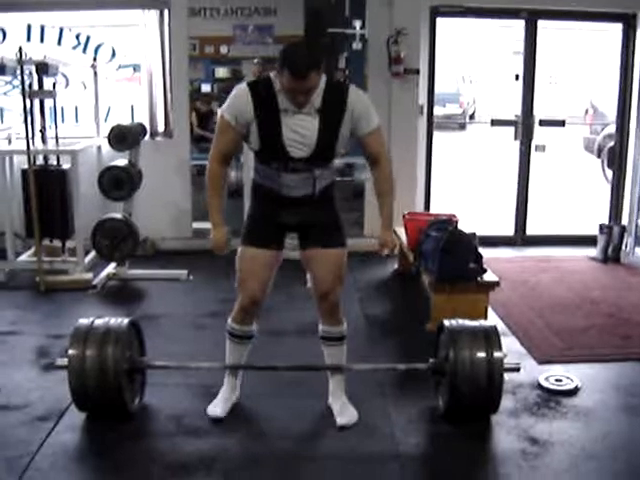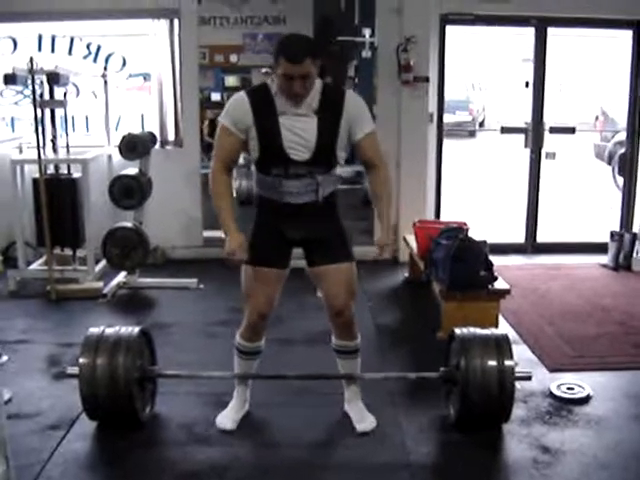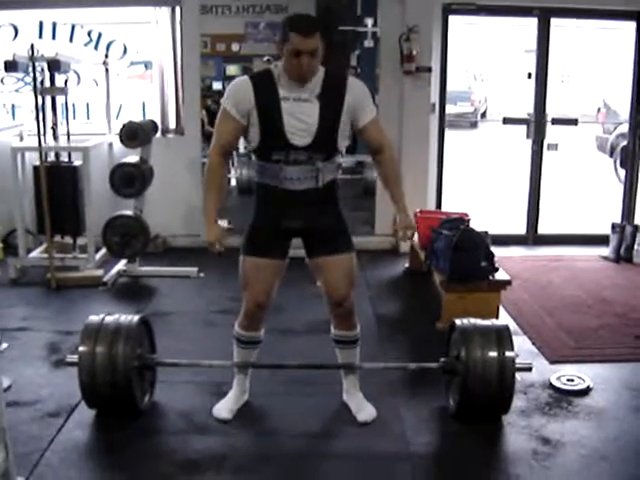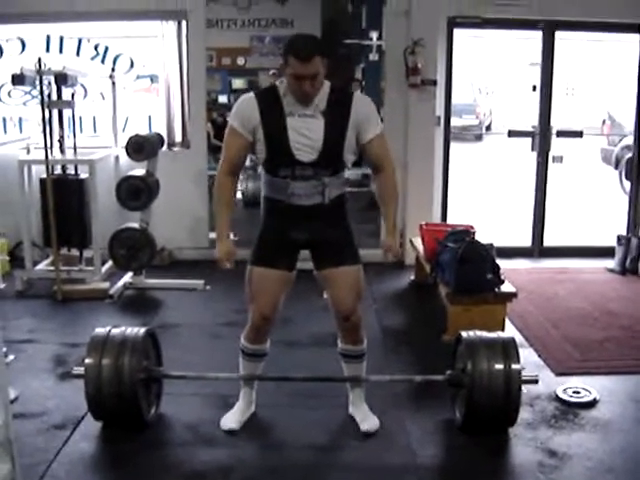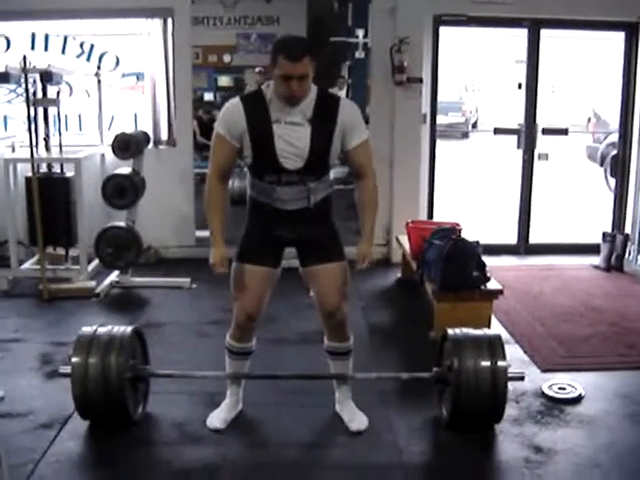
dt=1s
person 1, frame 1
left shoulder: (350, 100)
right shoulder: (247, 97)
left elbow: (379, 160)
right elbow: (219, 159)
left wrist: (386, 224)
right wrist: (217, 222)
left hip: (319, 207)
right hip: (268, 205)
left knee: (329, 297)
right knee: (249, 298)
left ankle: (337, 391)
right ankle: (230, 385)
person 1, frame 2
left shoulder: (347, 104)
right shoulder: (246, 105)
left elbow: (376, 166)
right elbow: (220, 169)
left wrist: (384, 225)
right wrist: (230, 230)
left hip: (323, 218)
right hip: (270, 219)
left knee: (342, 311)
right knee: (255, 315)
left ankle: (353, 397)
right ankle: (240, 397)
person 1, frame 3
left shoulder: (348, 90)
right shoulder: (247, 90)
left elbow: (381, 150)
right elbow: (218, 155)
left wrist: (401, 208)
right wrist: (211, 219)
left hip: (323, 209)
right hip: (271, 209)
left knee: (342, 302)
right knee: (254, 305)
left ankle: (351, 388)
right ankle: (239, 386)
person 1, frame 4
left shoulder: (355, 106)
right shoulder: (253, 107)
left elbow: (383, 168)
right elbow: (228, 172)
left wrist: (390, 229)
right wrist: (223, 235)
left hip: (331, 221)
right hip: (278, 221)
left knee: (349, 315)
right knee: (260, 317)
left ankle: (357, 400)
right ankle: (246, 399)
person 1, frame 5
left shoulder: (341, 111)
right shoulder: (240, 111)
left elbow: (365, 176)
right elbow: (217, 177)
left wrist: (367, 238)
right wrist: (217, 241)
left hip: (317, 219)
right hip: (264, 220)
left knee: (335, 311)
right knee: (245, 315)
left ankle: (344, 397)
right ankle: (233, 396)
